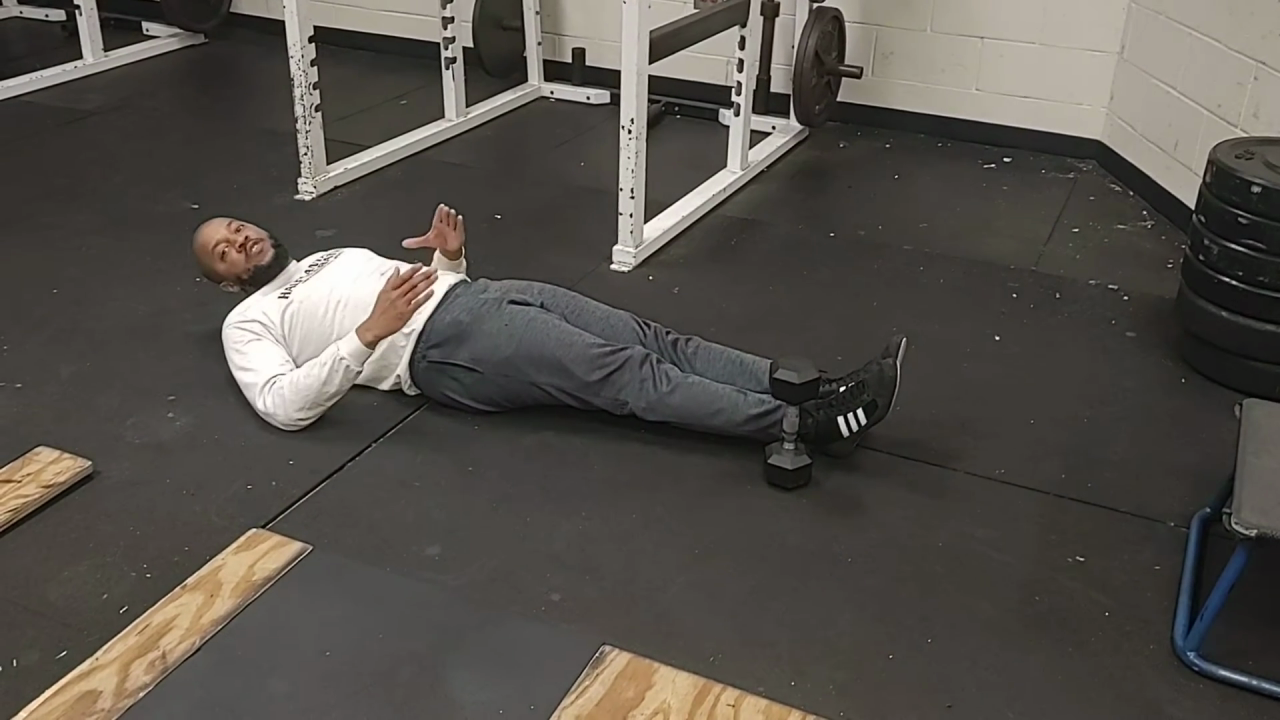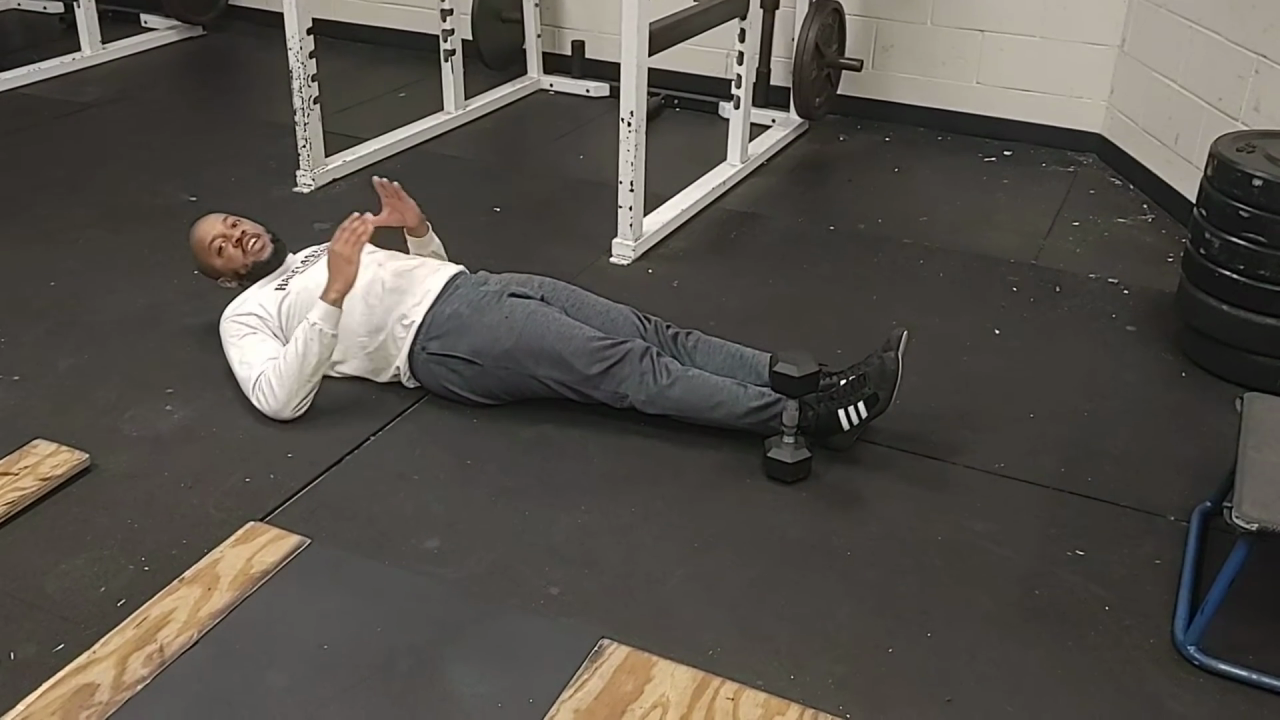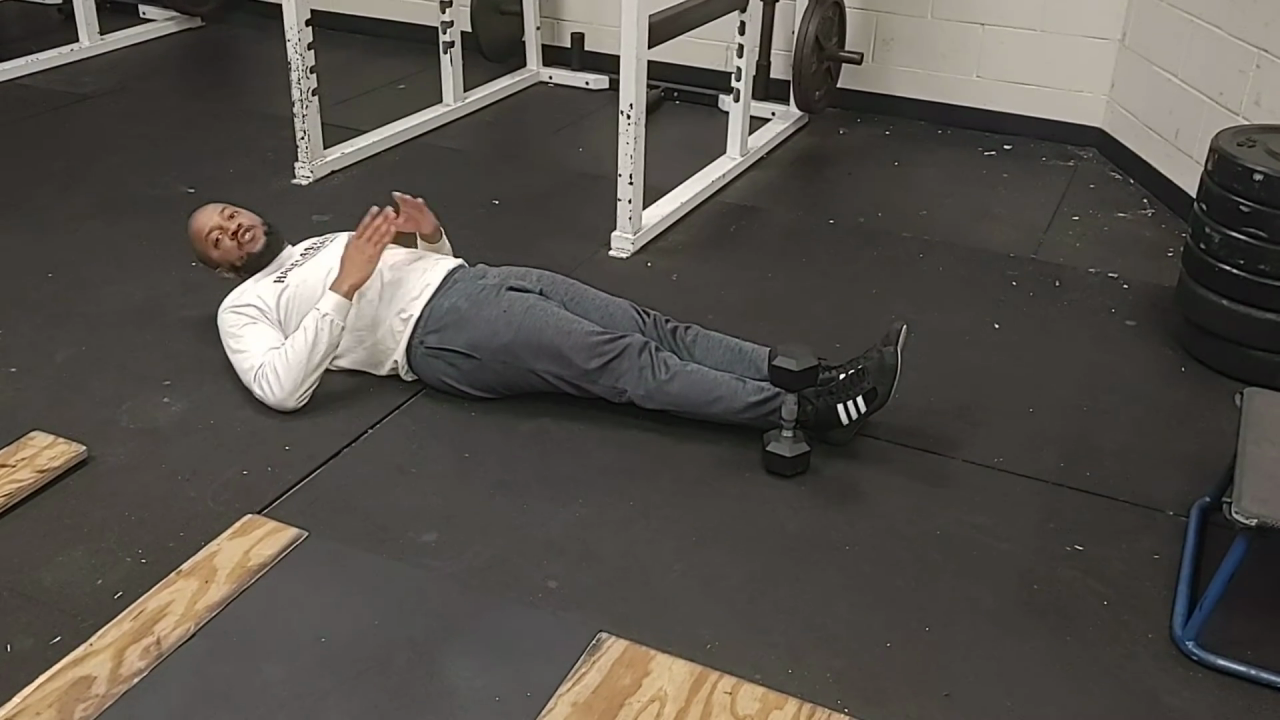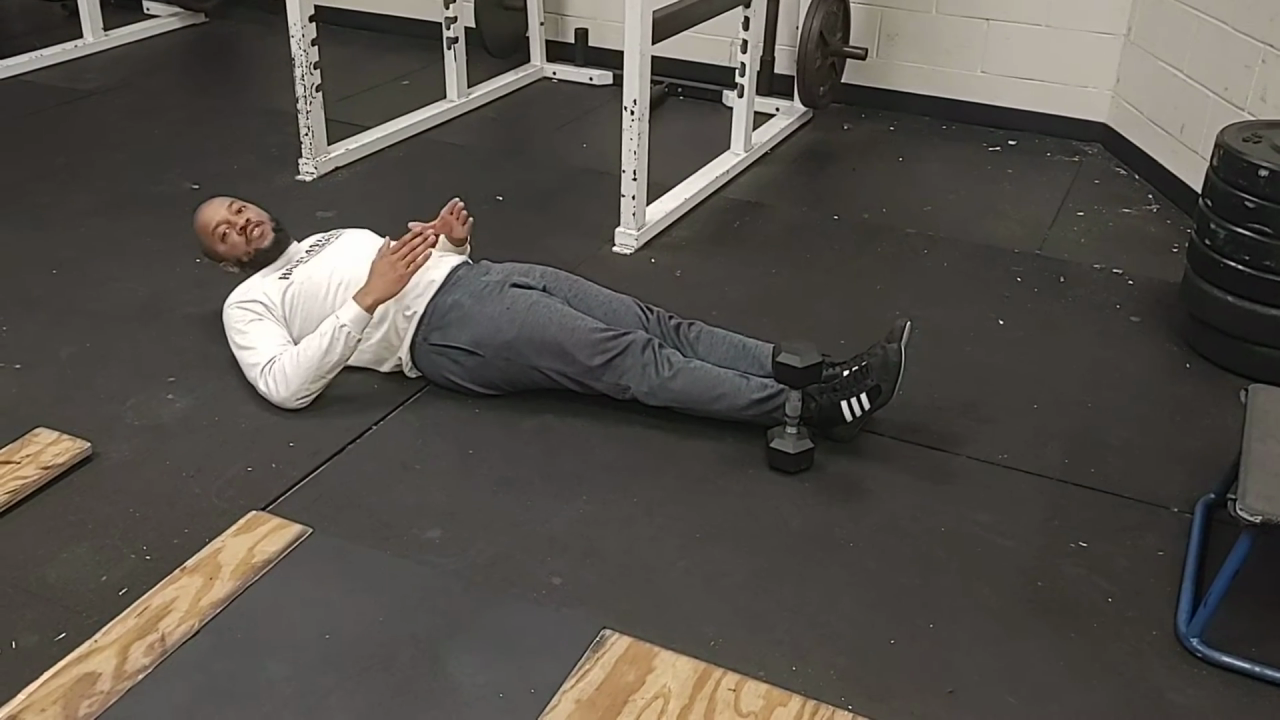
dt=0.5s
person 1, frame 1
left shoulder: (332, 257)
right shoulder: (249, 321)
right elbow: (286, 406)
left wrist: (449, 251)
right wrist: (371, 331)
left hip: (476, 293)
right hip: (442, 348)
left knee: (649, 340)
right knee: (624, 374)
left ankle: (811, 387)
right ankle: (801, 423)
person 1, frame 2
left shoulder: (322, 251)
right shoulder: (247, 313)
right elbow: (280, 397)
left wrist: (417, 228)
right wrist: (334, 292)
left hip: (475, 287)
right hip: (441, 342)
left knee: (647, 334)
right knee: (620, 368)
left ankle: (810, 381)
right ankle: (802, 416)
person 1, frame 3
left shoulder: (324, 242)
right shoulder: (244, 307)
right elbow: (283, 386)
left wrist: (430, 233)
right wrist: (345, 285)
left hip: (472, 280)
right hip: (439, 335)
left knee: (647, 326)
right knee: (619, 362)
left ankle: (811, 375)
right ankle: (801, 410)
person 1, frame 4
left shoulder: (333, 239)
right shoulder: (249, 302)
right elbow: (287, 386)
left wrist: (450, 240)
right wrist: (367, 299)
left hip: (475, 276)
right hip: (442, 330)
left knee: (650, 324)
right knee: (623, 358)
left ankle: (811, 372)
right ankle: (805, 407)
